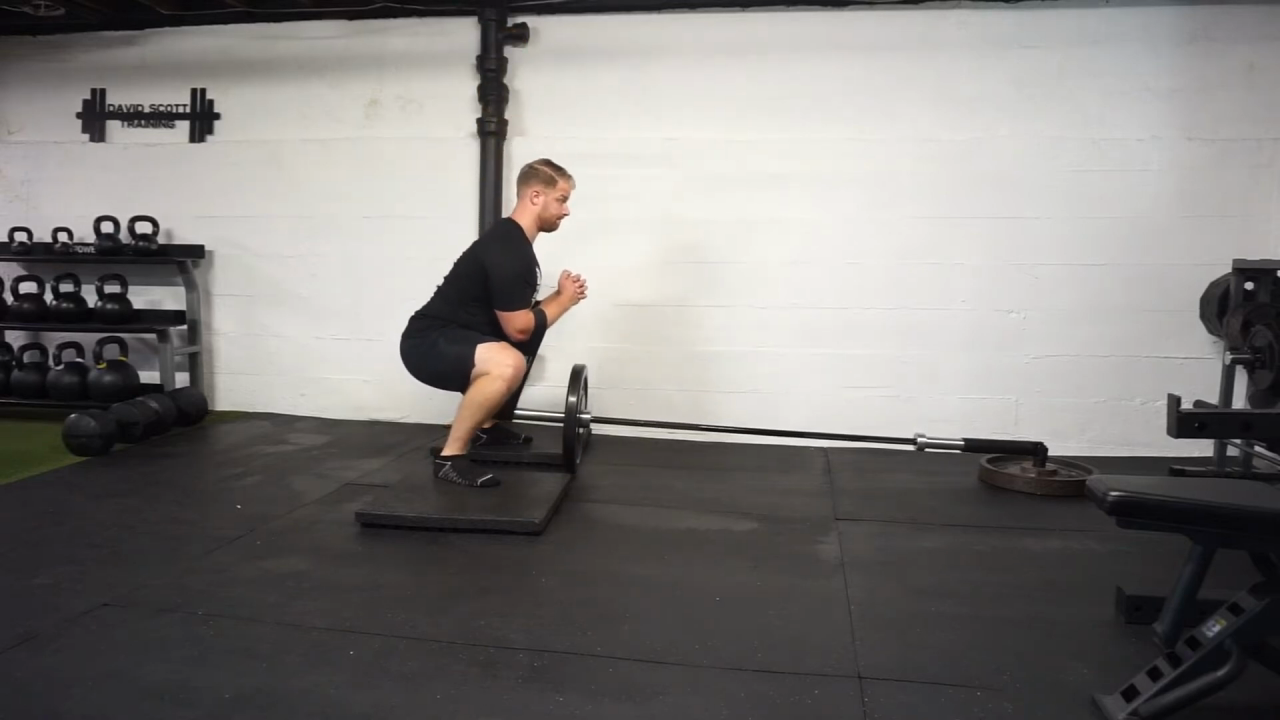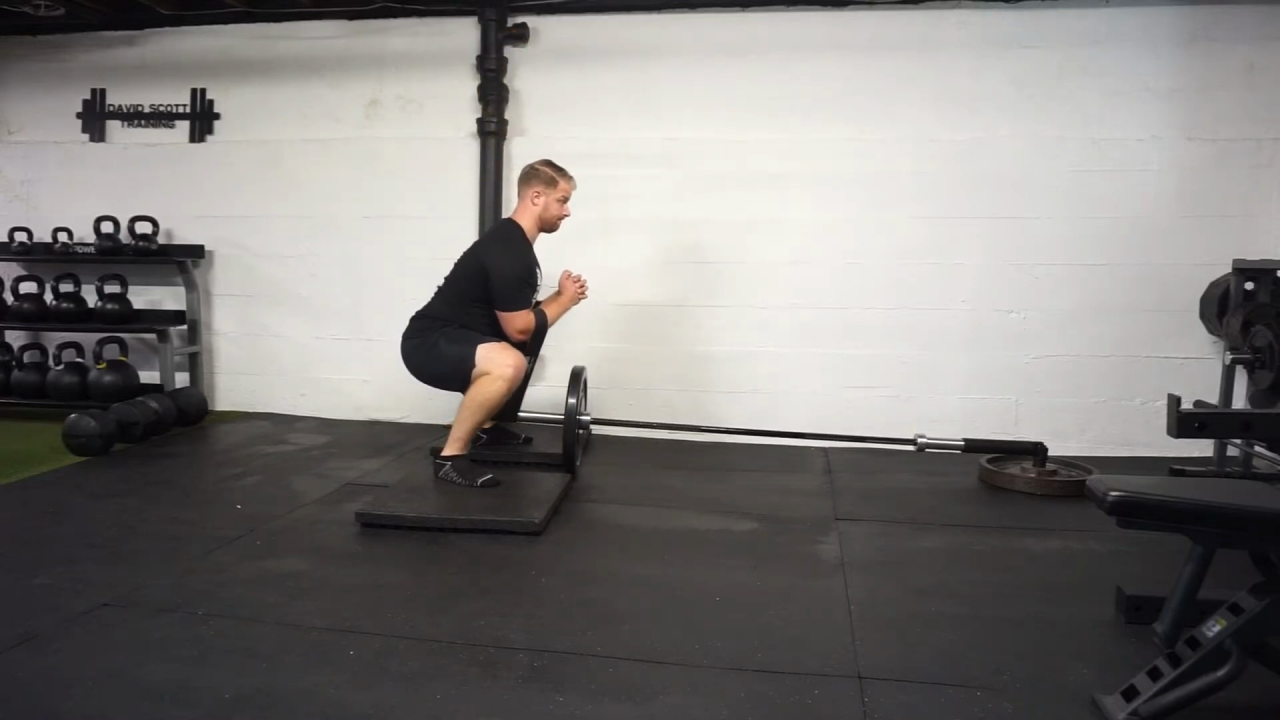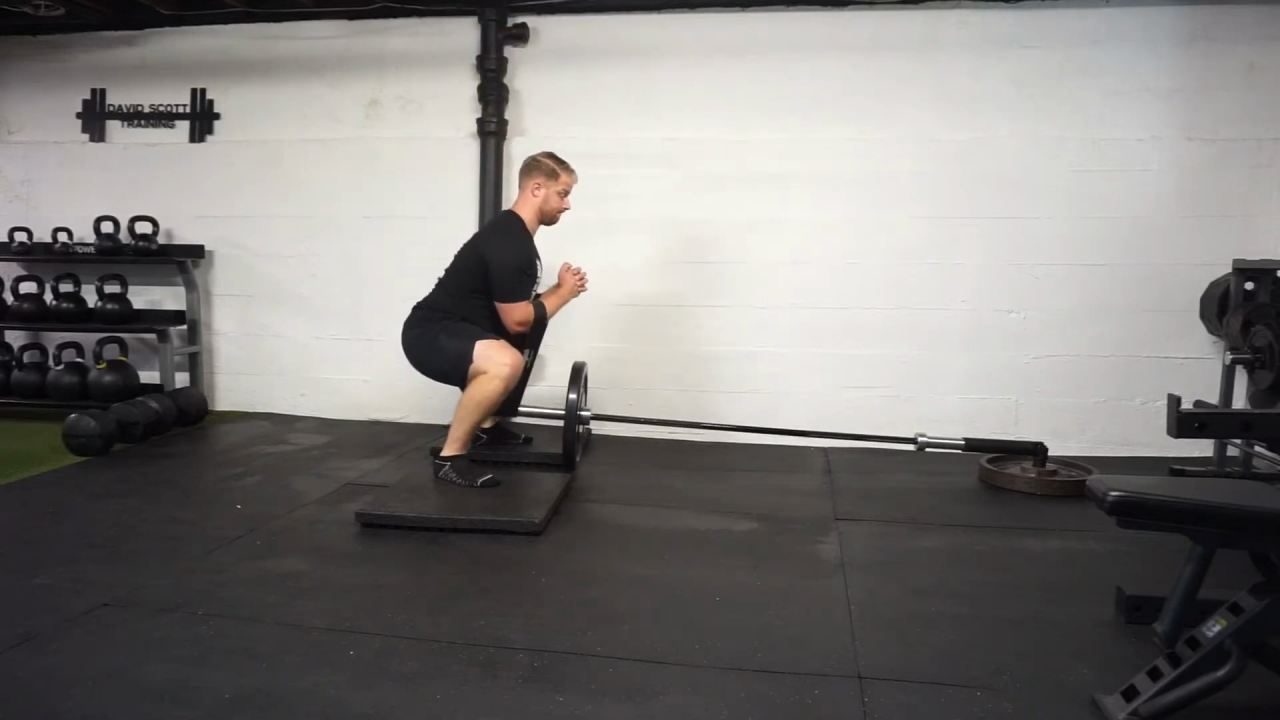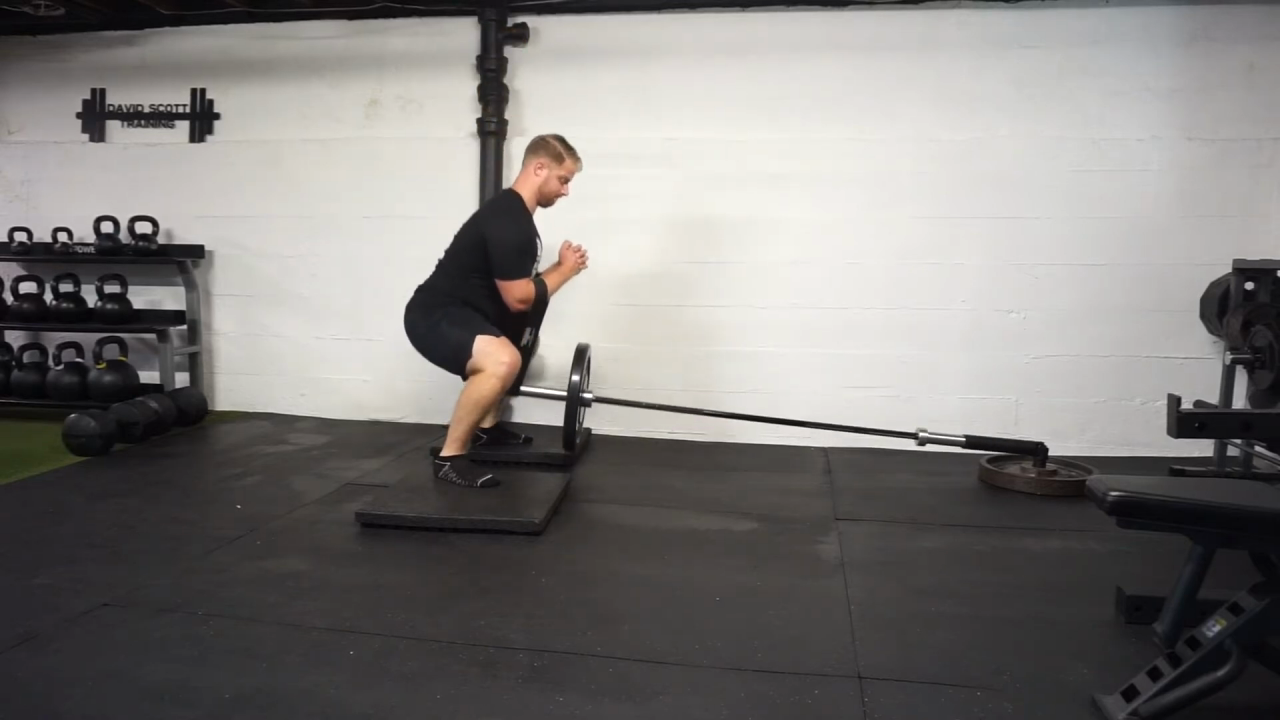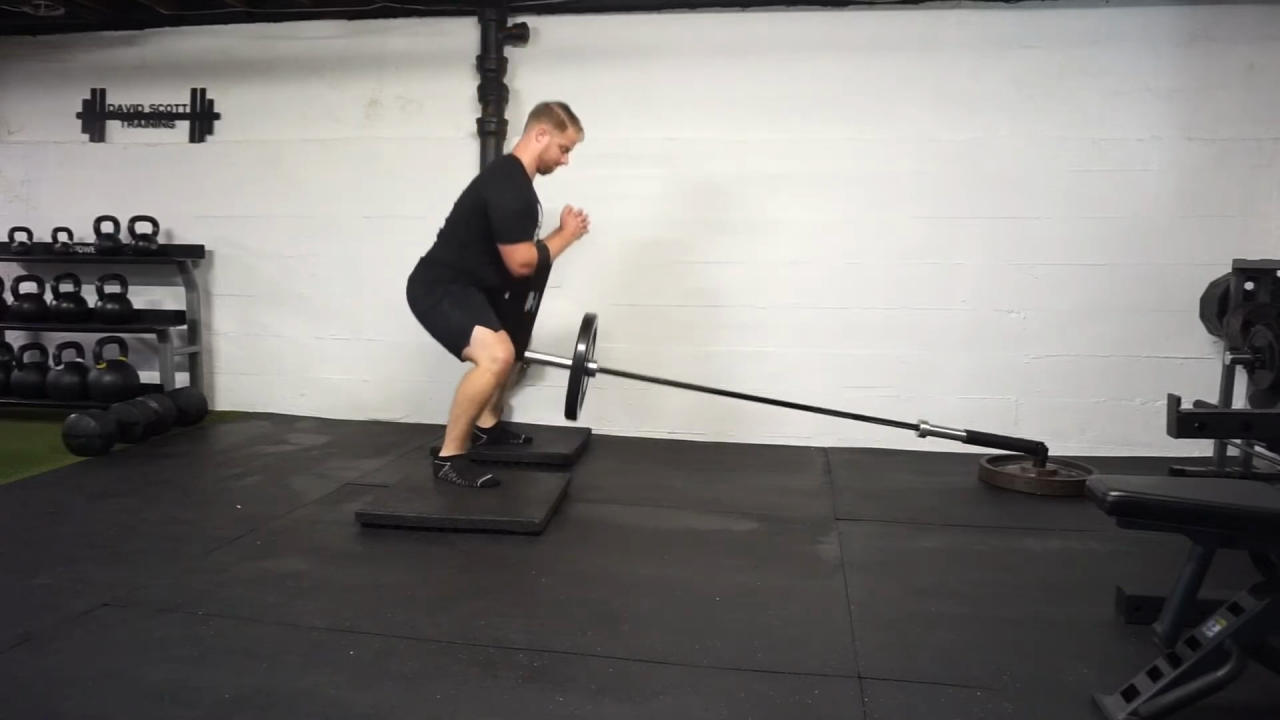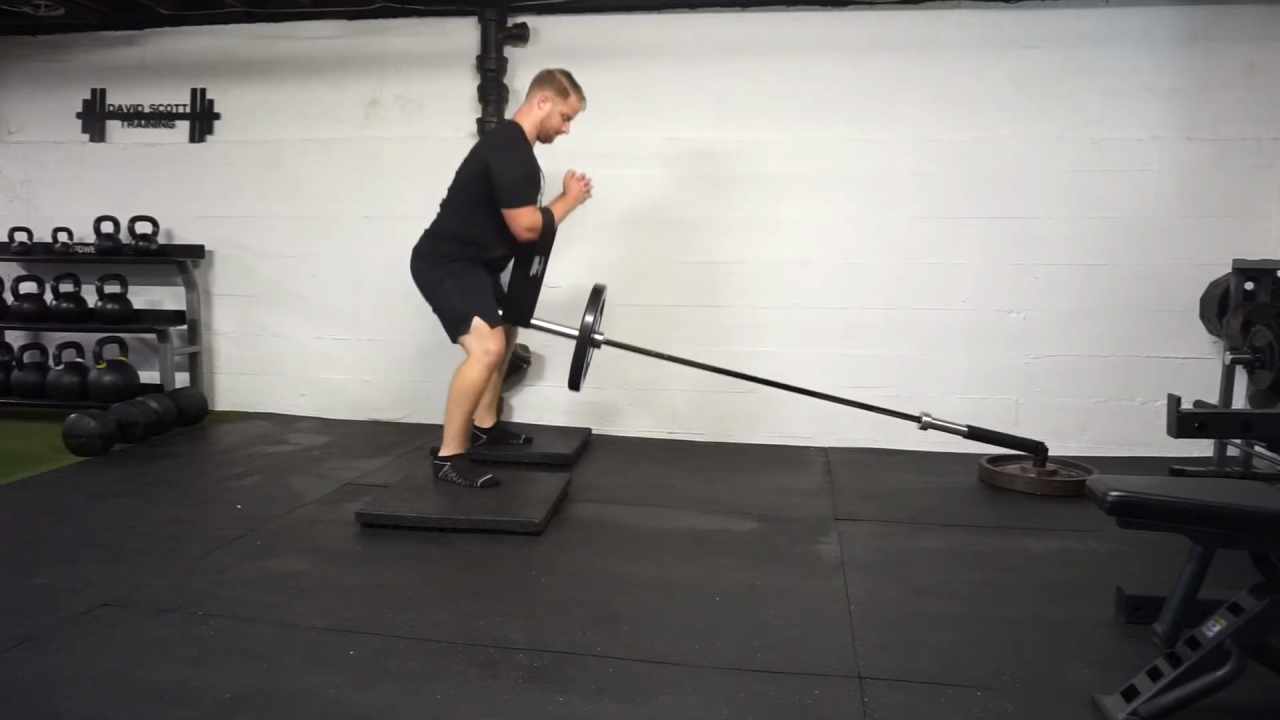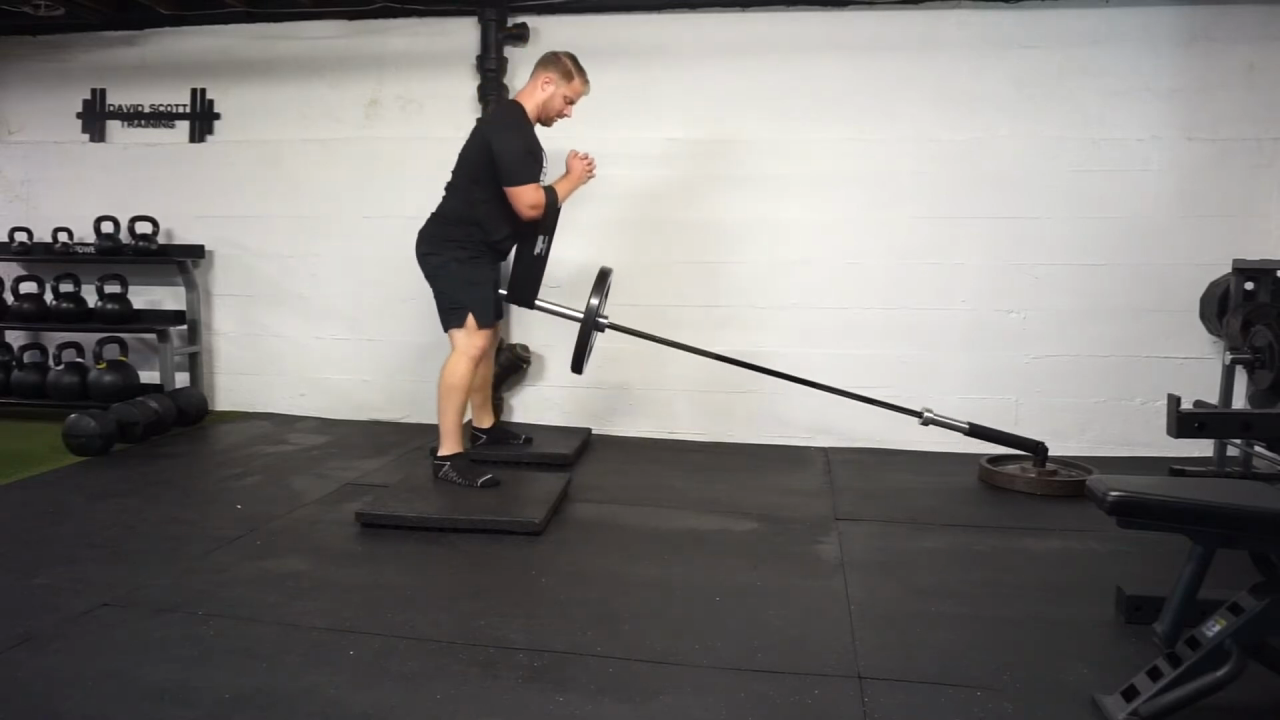
dt=0.2s
person 1, frame 1
left shoulder: (514, 241)
right shoulder: (508, 252)
left elbow: (517, 319)
right elbow: (518, 328)
left wrist: (561, 296)
right wrist: (566, 299)
left hip: (451, 335)
right hip: (428, 343)
left knee: (525, 351)
right knee: (509, 364)
left ankle: (485, 426)
right ankle: (451, 457)
person 1, frame 2
left shoulder: (514, 242)
right shoulder: (508, 253)
left elbow: (517, 319)
right elbow: (518, 329)
left wrist: (561, 297)
right wrist: (566, 299)
left hip: (452, 336)
right hip: (429, 344)
left knee: (517, 355)
right knee: (509, 364)
left ankle: (486, 426)
right ankle: (451, 457)
person 1, frame 3
left shoulder: (514, 234)
right shoulder: (508, 244)
left elbow: (516, 311)
right elbow: (517, 320)
left wrist: (561, 289)
right wrist: (566, 292)
left hip: (453, 327)
right hip: (430, 335)
left knee: (514, 354)
right knee: (506, 363)
left ankle: (486, 427)
right ankle: (451, 457)
person 1, frame 4
left shoulder: (514, 213)
right shoulder: (508, 222)
left elbow: (516, 290)
right elbow: (519, 298)
left wrist: (561, 268)
right wrist: (565, 270)
left hip: (460, 310)
right hip: (433, 317)
left knee: (519, 346)
right knee: (503, 361)
left ankle: (486, 427)
right ankle: (451, 457)
person 1, frame 5
left shoulder: (513, 179)
right shoulder: (508, 186)
left elbow: (518, 257)
right elbow: (521, 263)
left wrist: (562, 234)
right wrist: (567, 233)
left hip: (466, 283)
right hip: (439, 288)
left knee: (507, 345)
right knee: (497, 355)
left ankle: (485, 425)
right ankle: (450, 456)
person 1, frame 6
left shoulder: (513, 145)
right shoulder: (510, 151)
left elbow: (519, 223)
right elbow: (526, 227)
right wrist: (570, 199)
left hip: (469, 259)
right hip: (445, 263)
left knee: (503, 337)
right knee: (487, 348)
left ankle: (485, 426)
right ankle: (450, 456)
person 1, frame 7
left shoulder: (513, 124)
right shoulder: (510, 129)
left elbow: (522, 202)
right elbow: (530, 205)
right wrist: (574, 178)
left hip: (473, 248)
right hip: (452, 250)
left knee: (486, 339)
right knee: (472, 344)
left ankle: (485, 427)
right ankle: (449, 456)
